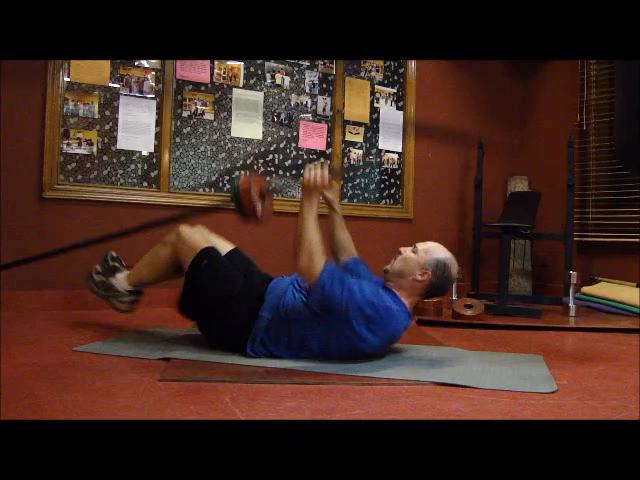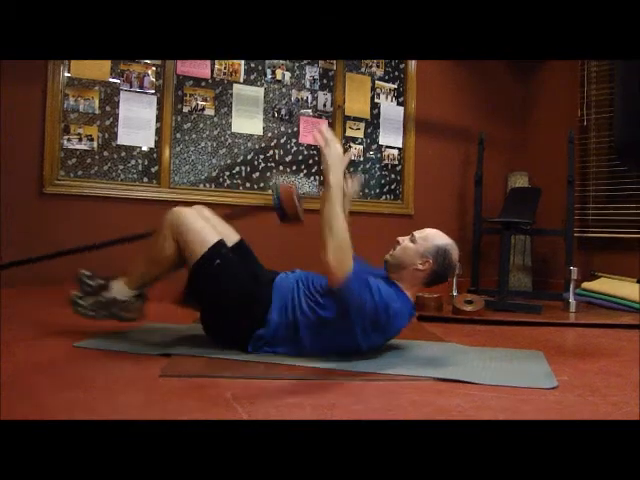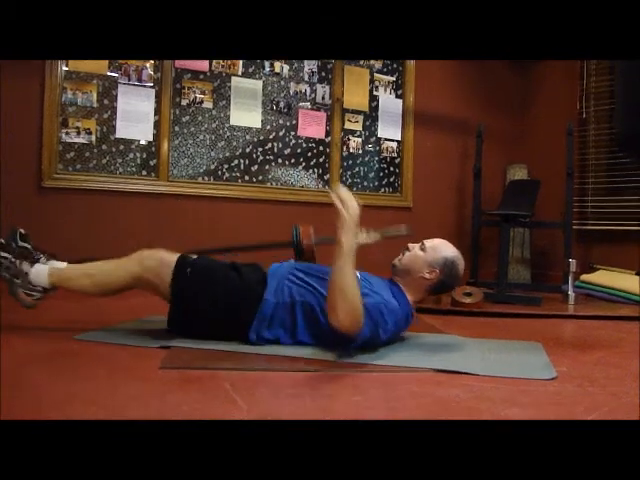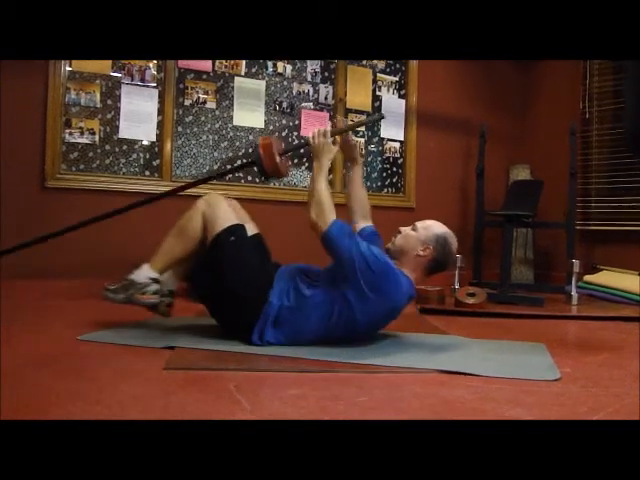
dt=0.4s
person 1, frame 1
left shoulder: (376, 308)
right shoulder: (385, 296)
left elbow: (309, 268)
right elbow: (349, 263)
left wrist: (310, 200)
right wrist: (334, 207)
left hip: (249, 324)
right hip: (264, 296)
left knee: (185, 235)
right knee: (200, 236)
left ankle: (122, 284)
right ankle: (130, 279)
person 1, frame 2
left shoulder: (384, 307)
right shoulder: (388, 287)
left elbow: (334, 265)
right elbow: (343, 263)
left wrist: (333, 174)
right wrist: (344, 201)
left hip: (251, 321)
right hip: (269, 292)
left knee: (179, 219)
right knee: (197, 213)
left ankle: (122, 295)
right ankle: (128, 290)
person 1, frame 3
left shoulder: (388, 311)
right shoulder: (389, 292)
left elbow: (342, 319)
left wrist: (344, 237)
right wrist: (349, 249)
left hip: (251, 309)
right hip: (262, 284)
left knee: (148, 263)
right knee: (157, 258)
left ankle: (39, 275)
right ankle: (47, 271)
person 1, frame 4
left shoulder: (383, 277)
right shoulder: (390, 281)
left elbow: (320, 219)
right elbow: (361, 224)
left wrist: (321, 162)
right wrist: (355, 165)
left hip: (258, 312)
right hip: (272, 294)
left knee: (211, 204)
right knee: (228, 211)
left ankle: (147, 279)
right ankle: (166, 283)
